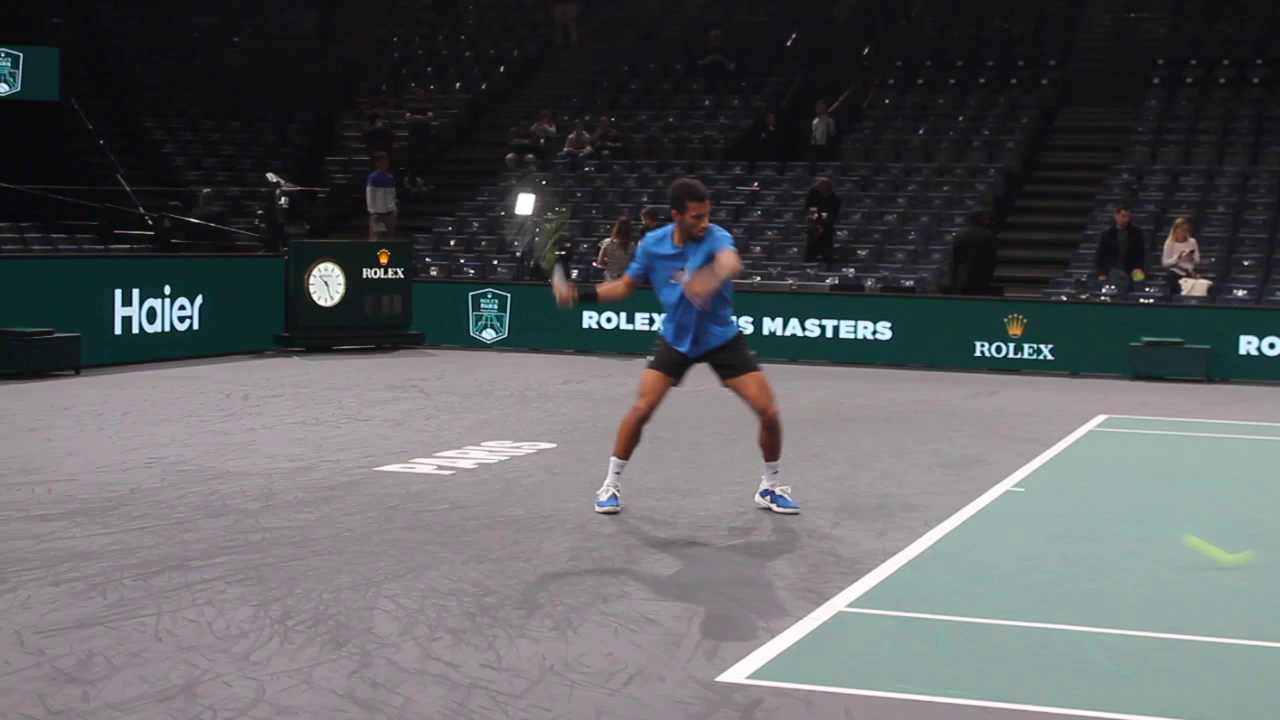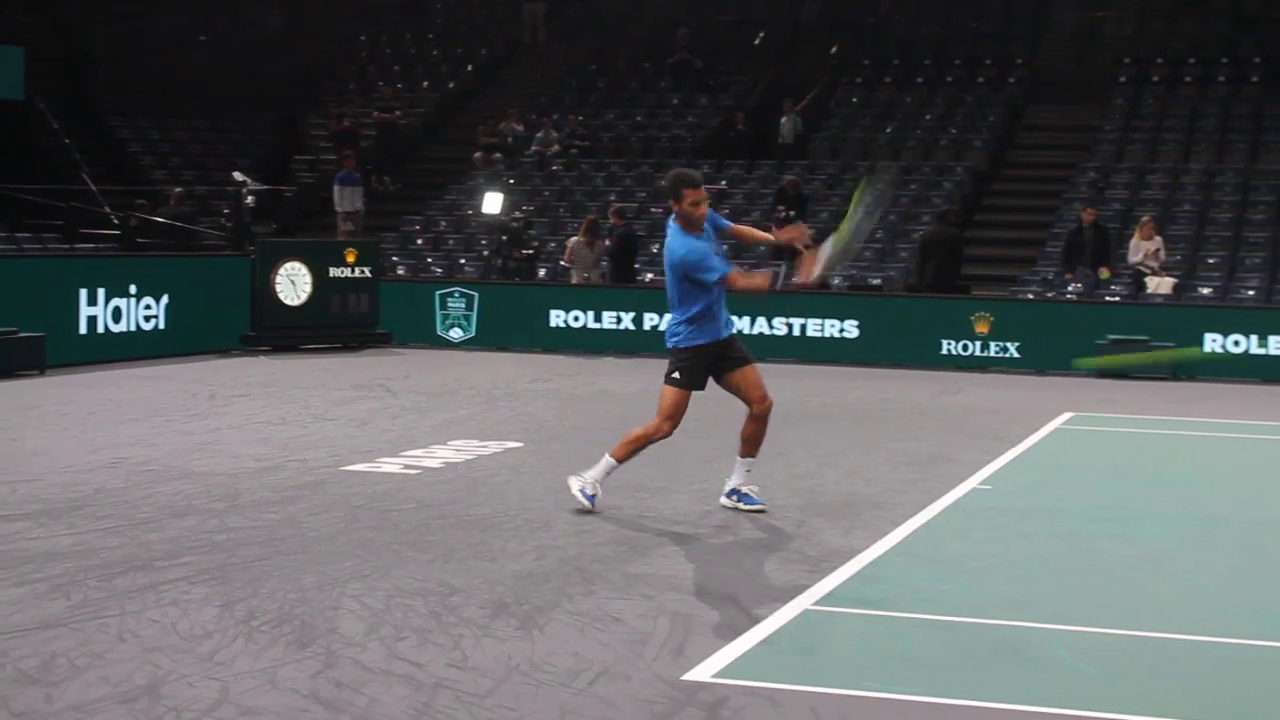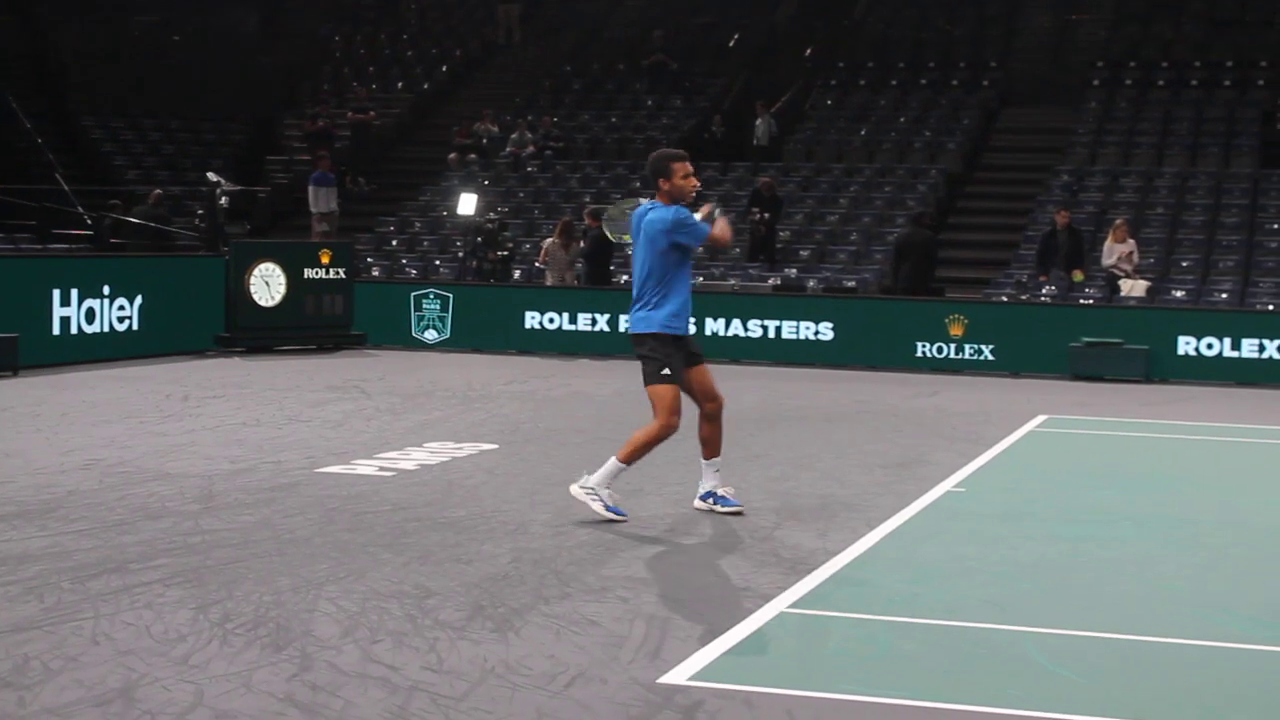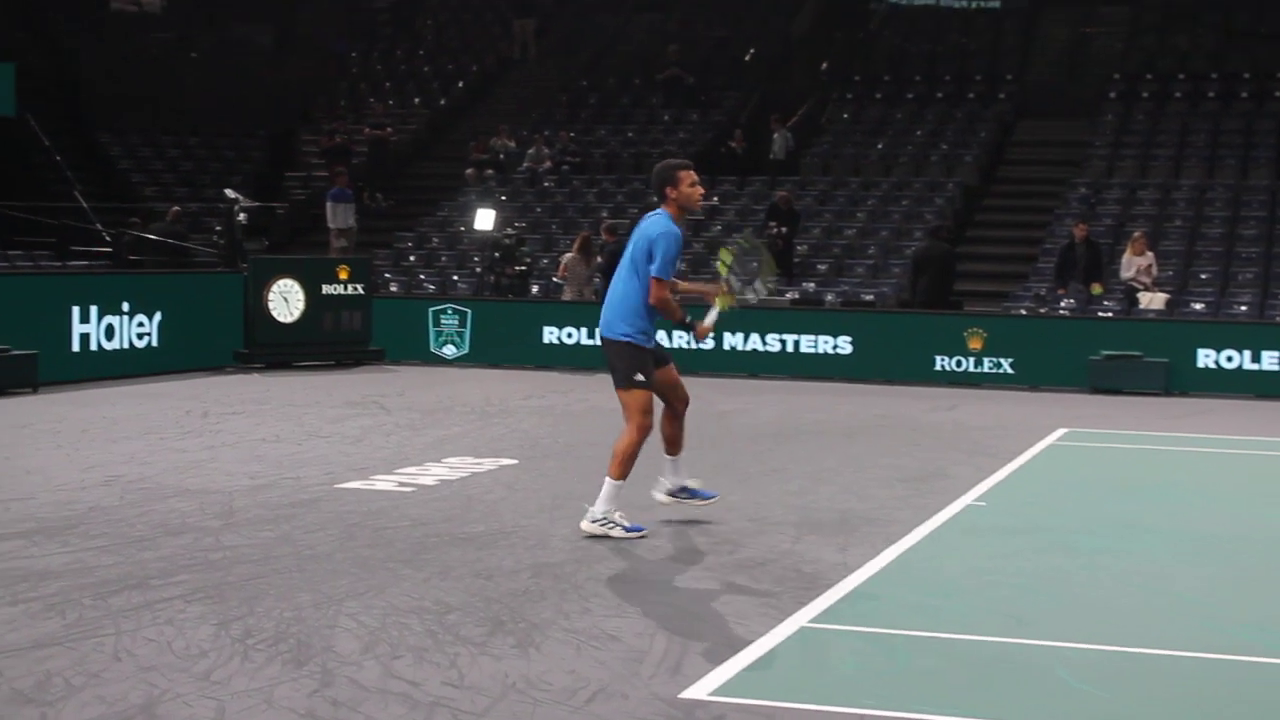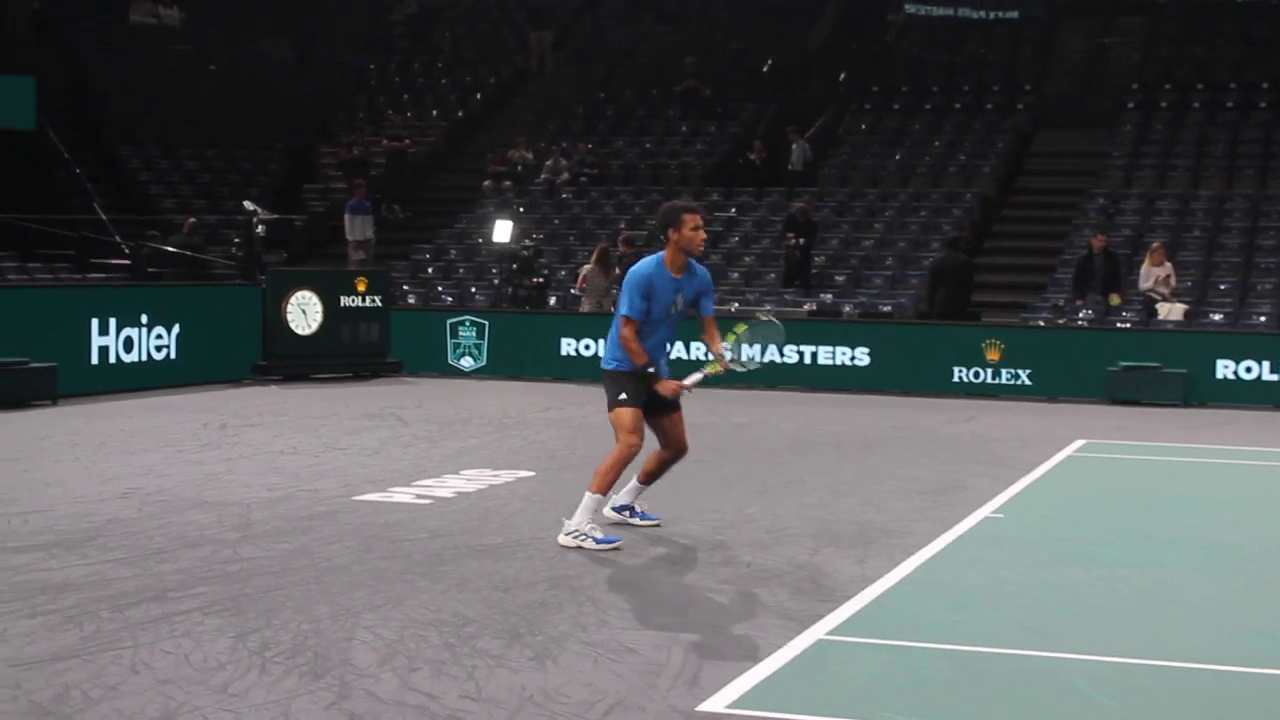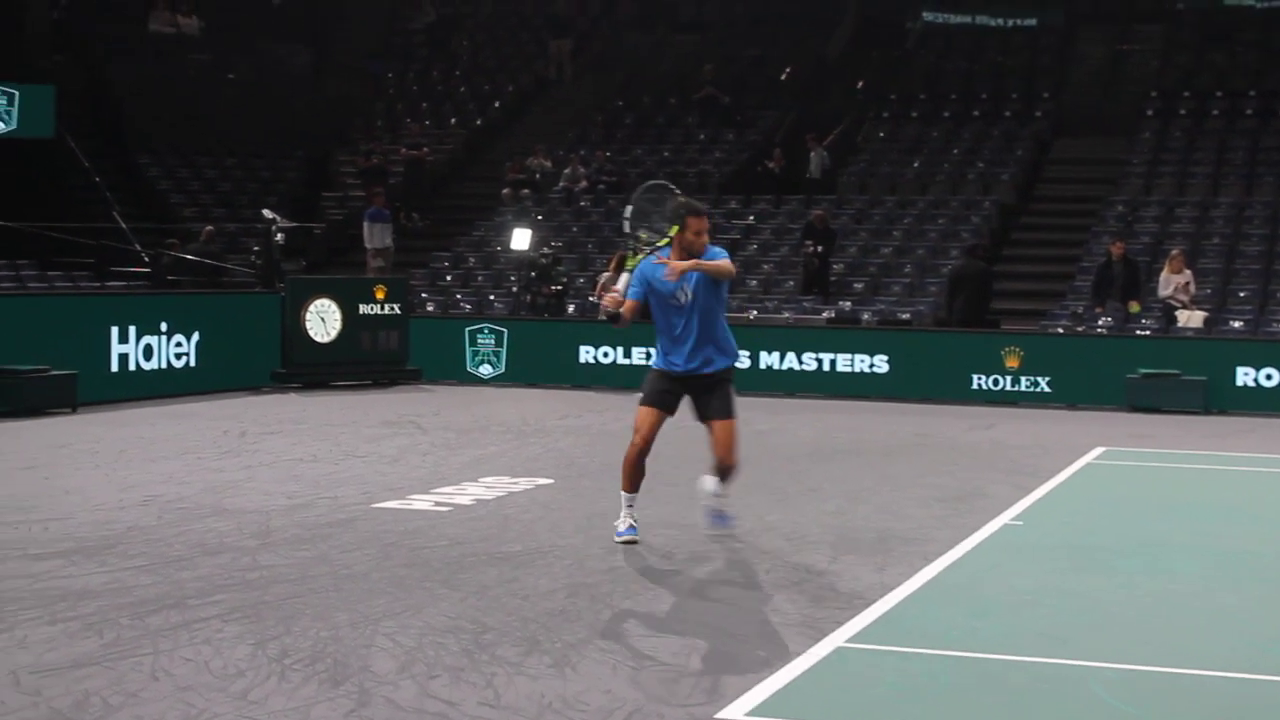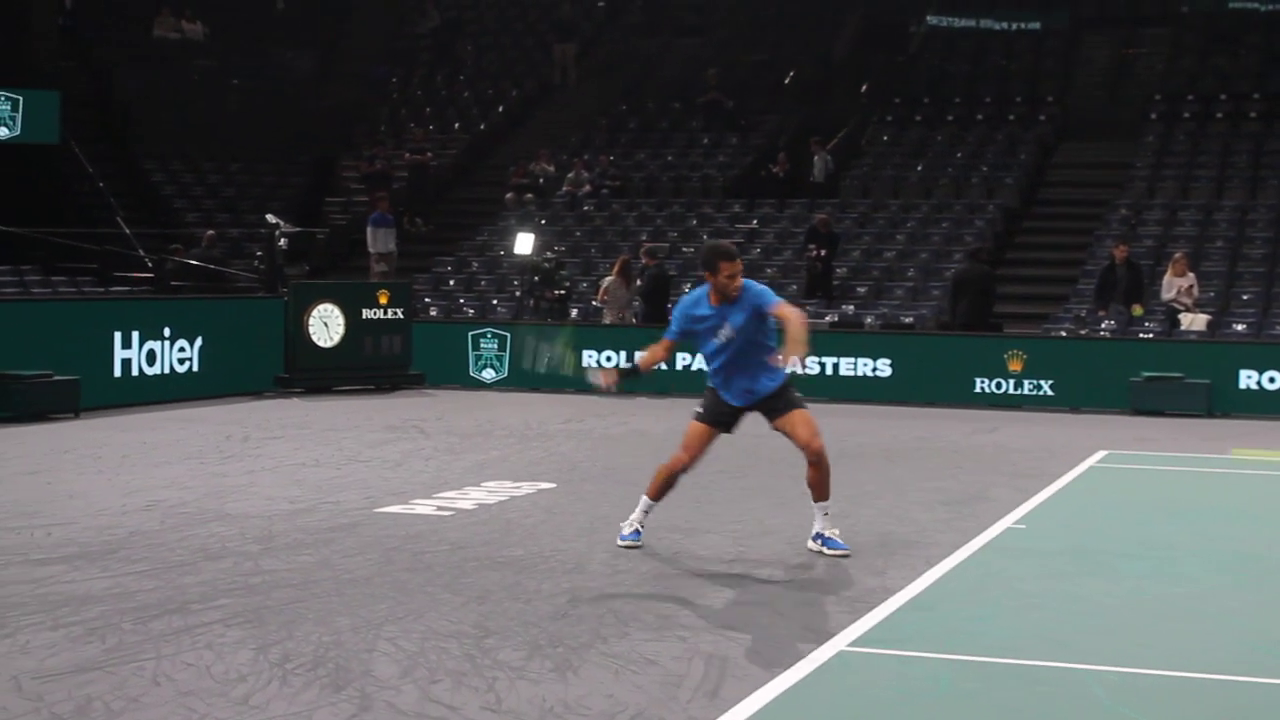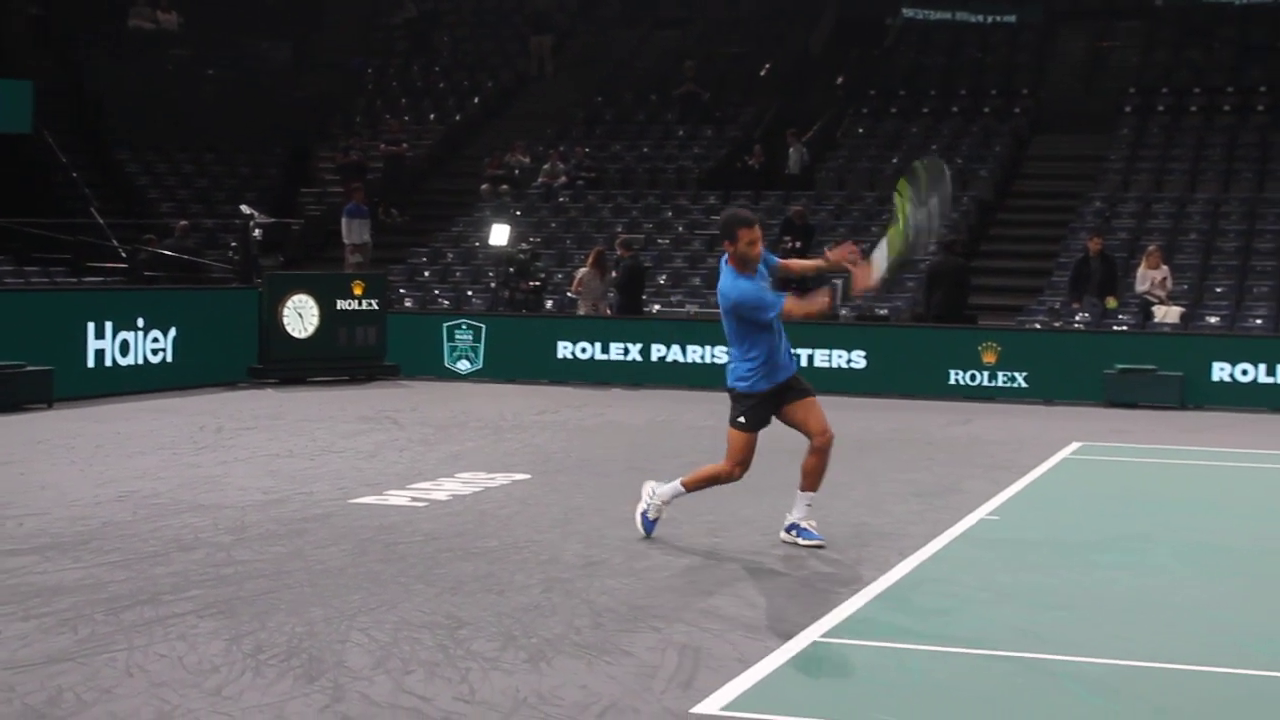
dt=0.3s
person 1, frame 1
left shoulder: (717, 239)
right shoulder: (652, 244)
left elbow: (729, 265)
right elbow: (626, 285)
left wrist: (707, 283)
right wrist: (581, 293)
left hip: (721, 338)
right hip: (675, 339)
left knee: (768, 412)
right knee: (641, 409)
left ankle: (771, 486)
right ankle: (610, 485)
person 1, frame 2
left shoulder: (704, 218)
right shoulder: (682, 249)
left elbow: (734, 231)
right elbow: (740, 283)
left wrist: (776, 238)
left hip: (721, 334)
right hip: (691, 343)
left knee: (762, 405)
right knee: (663, 426)
left ankle: (737, 486)
right ankle: (591, 478)
person 1, frame 3
left shoulder: (646, 212)
right shoulder: (674, 218)
right elbow: (723, 238)
left wrist: (699, 220)
right wrist: (717, 222)
left hip: (669, 328)
right hip: (658, 330)
left knee: (712, 403)
right knee: (666, 422)
left ankle: (710, 490)
right ankle: (593, 486)
person 1, frame 4
left shoulder: (655, 223)
right shoulder: (666, 233)
right elbow: (657, 297)
left wrist: (700, 289)
right wrist: (690, 326)
left hip: (635, 333)
right hip: (627, 335)
left knee: (679, 399)
right knee: (640, 424)
left ankle: (673, 483)
right ankle: (600, 514)
person 1, frame 5
left shoulder: (700, 277)
right shoulder: (644, 275)
left elbow: (709, 325)
right elbow: (625, 334)
left wrist: (718, 351)
right wrist: (656, 377)
left hip: (657, 371)
right hip: (623, 368)
left knee: (676, 448)
right knee: (630, 443)
left ankle: (624, 501)
right ankle: (579, 525)
person 1, frame 6
left shoulder: (712, 256)
right shoulder: (647, 269)
left elbow: (728, 270)
right elbow: (627, 315)
left wrist: (691, 264)
right wrist: (615, 305)
left hip: (713, 370)
right hip: (668, 367)
left knee: (726, 460)
right knee: (639, 443)
left ankle: (714, 490)
right ankle: (627, 516)
person 1, frame 7
left shoulder: (753, 293)
right shoulder: (688, 309)
left elbow: (793, 315)
right elbow: (663, 349)
left wrist: (795, 347)
right wrist: (623, 373)
left hip: (771, 386)
right hip: (723, 391)
left knee: (815, 450)
right knee: (682, 460)
left ankle: (822, 530)
right ankle: (636, 519)
person 1, frame 8
left shoulder: (754, 257)
right shoulder: (738, 293)
left elbow: (786, 267)
right elbow: (800, 310)
left wrist: (828, 260)
right wrist: (846, 289)
left hip: (784, 372)
right hip: (751, 383)
left knee: (822, 437)
right knee: (734, 469)
left ankle: (797, 521)
right ankle: (659, 496)
